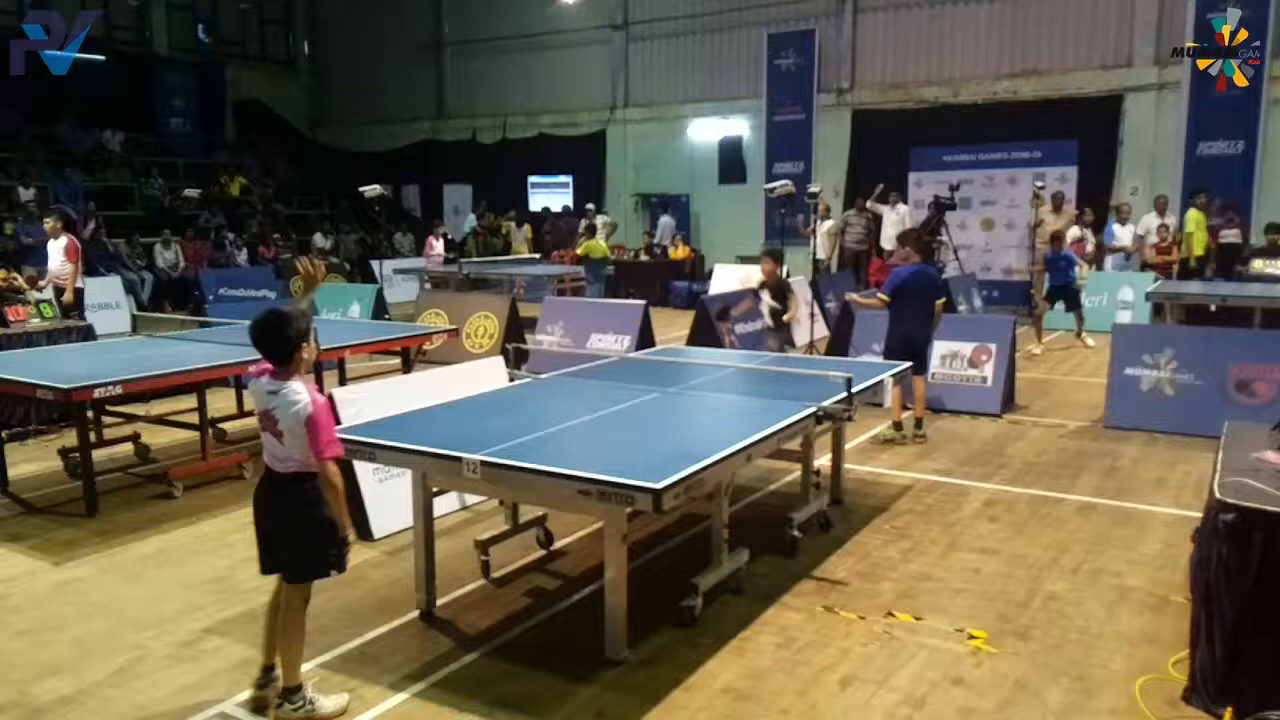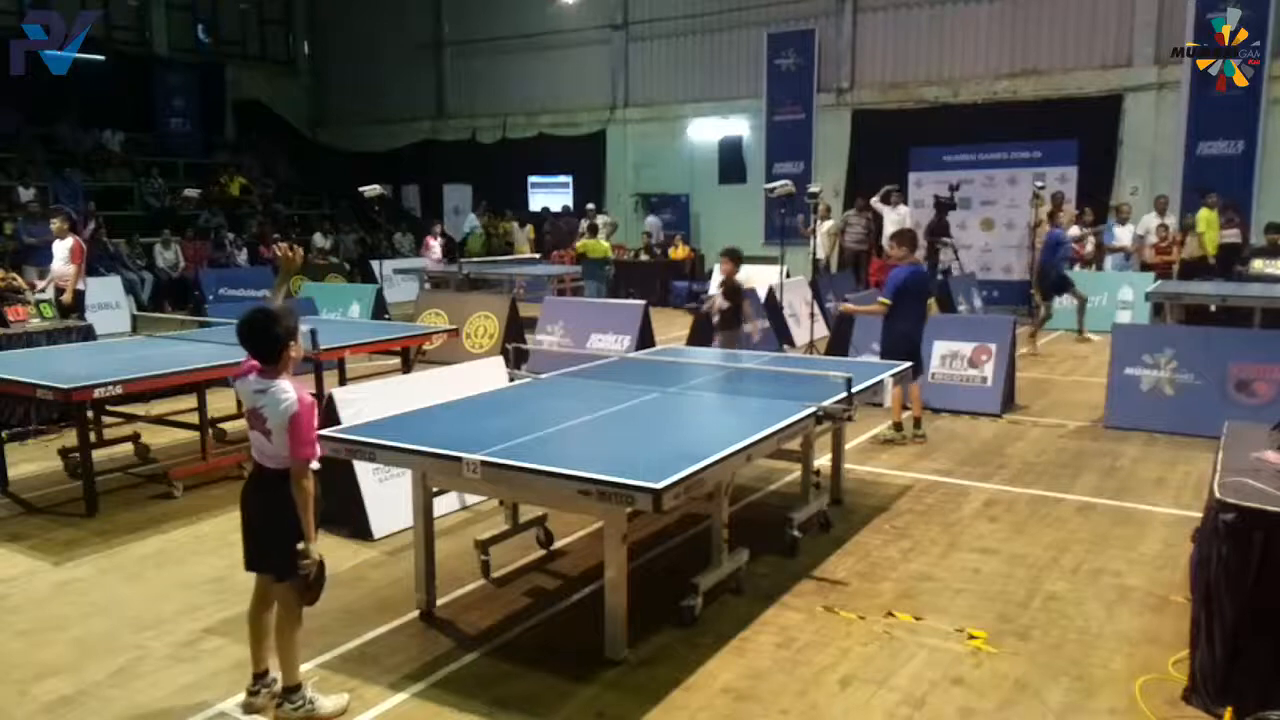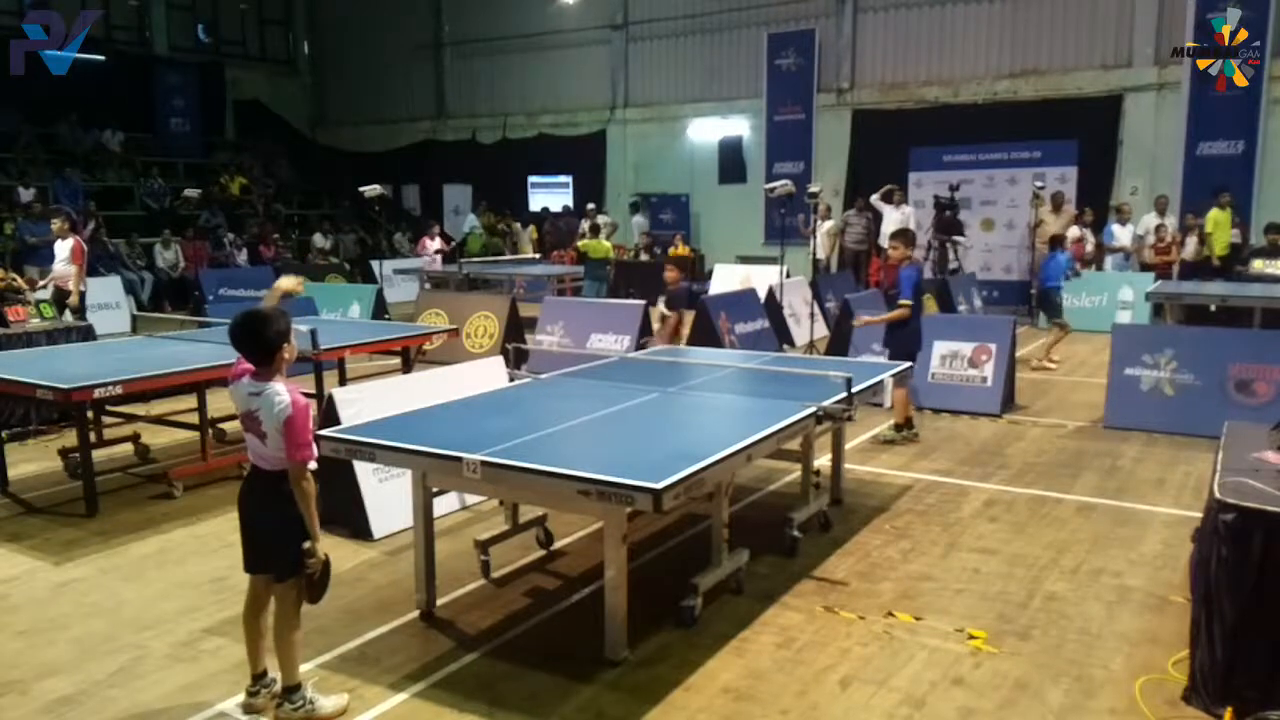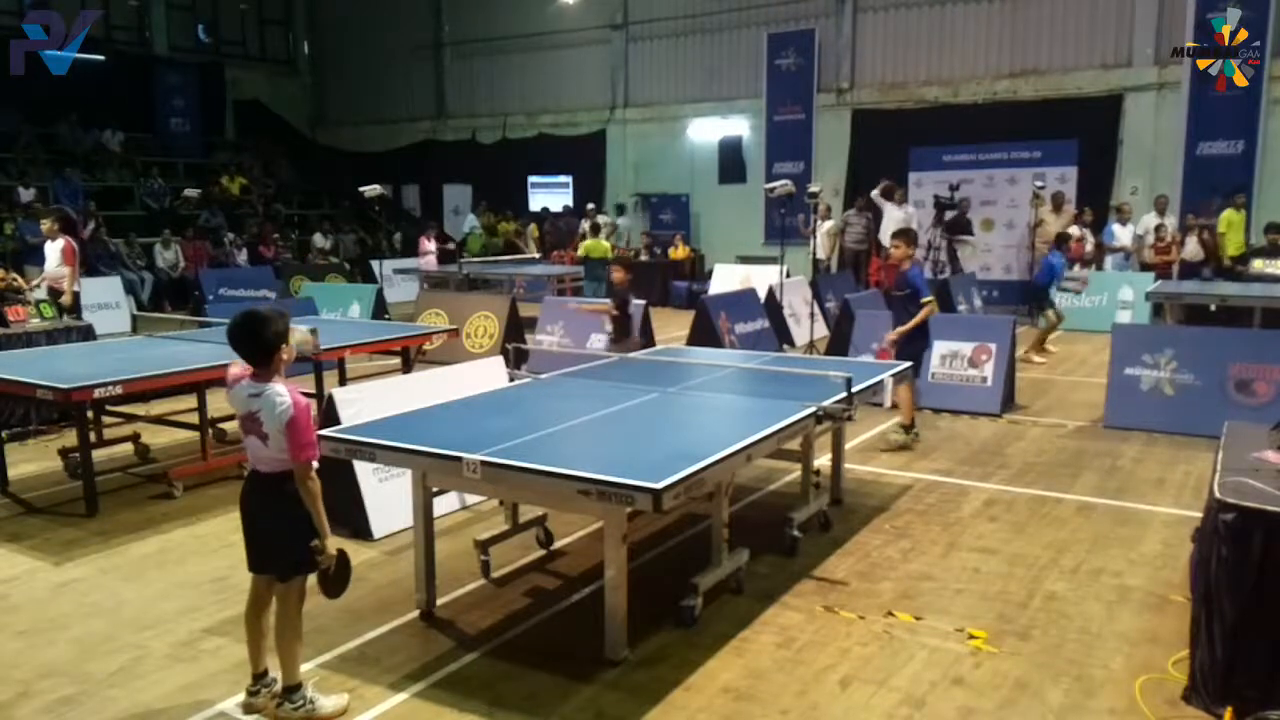
dt=0.3s
person 1, frame 1
left shoulder: (258, 379)
right shoulder: (312, 405)
left elbow: (282, 331)
right elbow: (328, 473)
left wrist: (305, 291)
right wrist: (345, 524)
left hip: (270, 490)
right hip: (302, 497)
left knee: (283, 589)
right knee: (297, 600)
left ankle: (267, 682)
person 1, frame 2
left shoulder: (246, 379)
right shoulder: (297, 402)
left elbow: (264, 331)
right elbow: (301, 477)
left wrist: (283, 275)
right wrist: (310, 537)
left hip: (257, 488)
right hip: (284, 493)
left knee: (265, 590)
right knee: (289, 598)
person 1, frame 3
left shoulder: (239, 382)
right shoulder: (292, 404)
left elbow: (248, 341)
right elbow: (299, 476)
left wrist: (274, 294)
right wrist: (315, 534)
left hip: (254, 490)
right hip: (283, 498)
left knee: (258, 590)
right knee: (288, 599)
person 1, frame 4
left shoulder: (238, 387)
right shoulder: (293, 404)
left elbow: (241, 363)
right elbow: (305, 475)
left wrist: (271, 328)
right wrist: (324, 532)
left hip: (255, 491)
right hip: (286, 498)
left knee: (261, 591)
right knee: (290, 599)
left ankle: (260, 684)
person 2, frame 1
left shoulder: (899, 273)
right shoulder: (933, 274)
left elbow: (880, 302)
right elbow: (938, 309)
left wrist: (857, 299)
right wrist: (930, 331)
left hip: (899, 336)
right hip: (921, 335)
right knee: (919, 378)
left ankle: (897, 429)
right ankle: (919, 428)
person 2, frame 2
left shoulder: (897, 274)
right shoulder: (923, 273)
left elbow: (882, 308)
right elbow: (928, 308)
left wrist: (853, 309)
left hip: (895, 337)
right hip: (914, 336)
left knee: (894, 380)
right knee: (914, 380)
left ankle: (897, 429)
right ankle: (917, 428)
person 2, frame 3
left shoulder: (906, 275)
right shoulder: (912, 272)
left elbow: (904, 311)
left wrist: (873, 320)
left hip: (903, 337)
right hip: (903, 336)
left knee: (898, 381)
right knee: (901, 380)
left ankle: (897, 430)
right ankle: (908, 427)
person 2, frame 4
left shoulder: (914, 274)
right shoulder: (898, 273)
left elbow: (929, 307)
left wrist: (905, 328)
right wrist: (897, 332)
left hip: (913, 337)
right hip: (905, 337)
left knee: (902, 380)
right knee: (906, 381)
left ankle: (904, 431)
right ankle: (909, 426)
